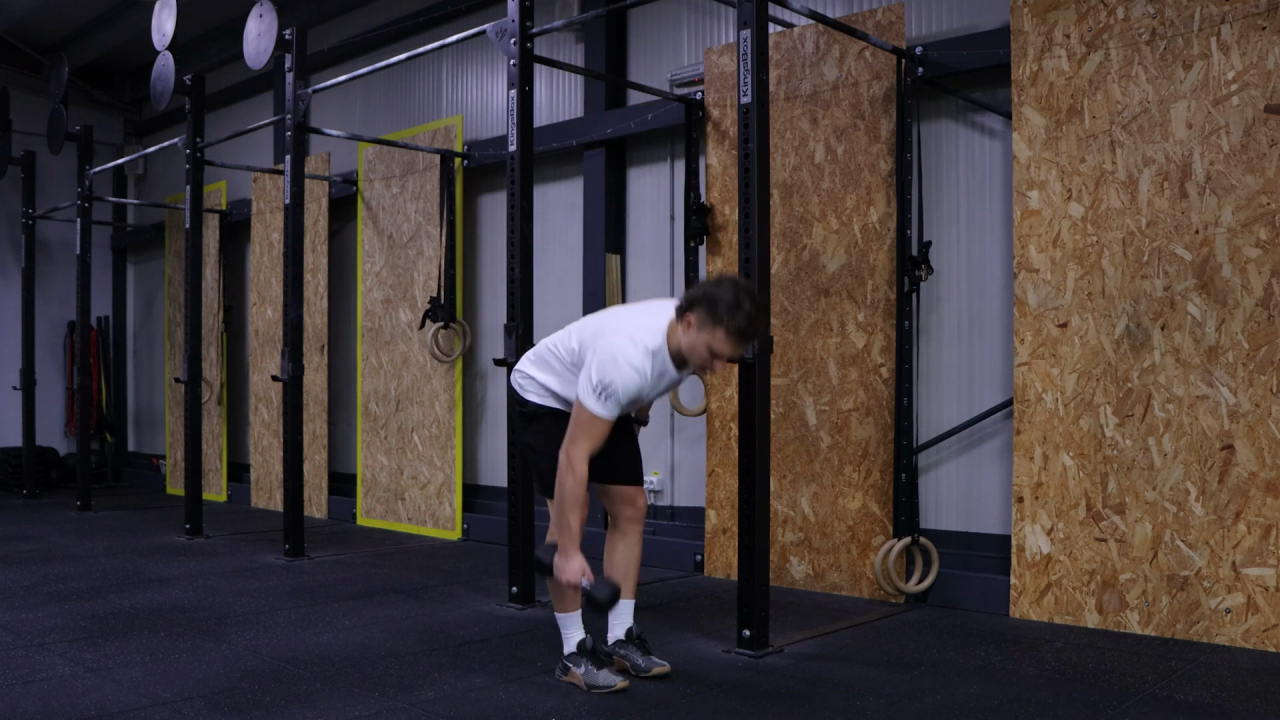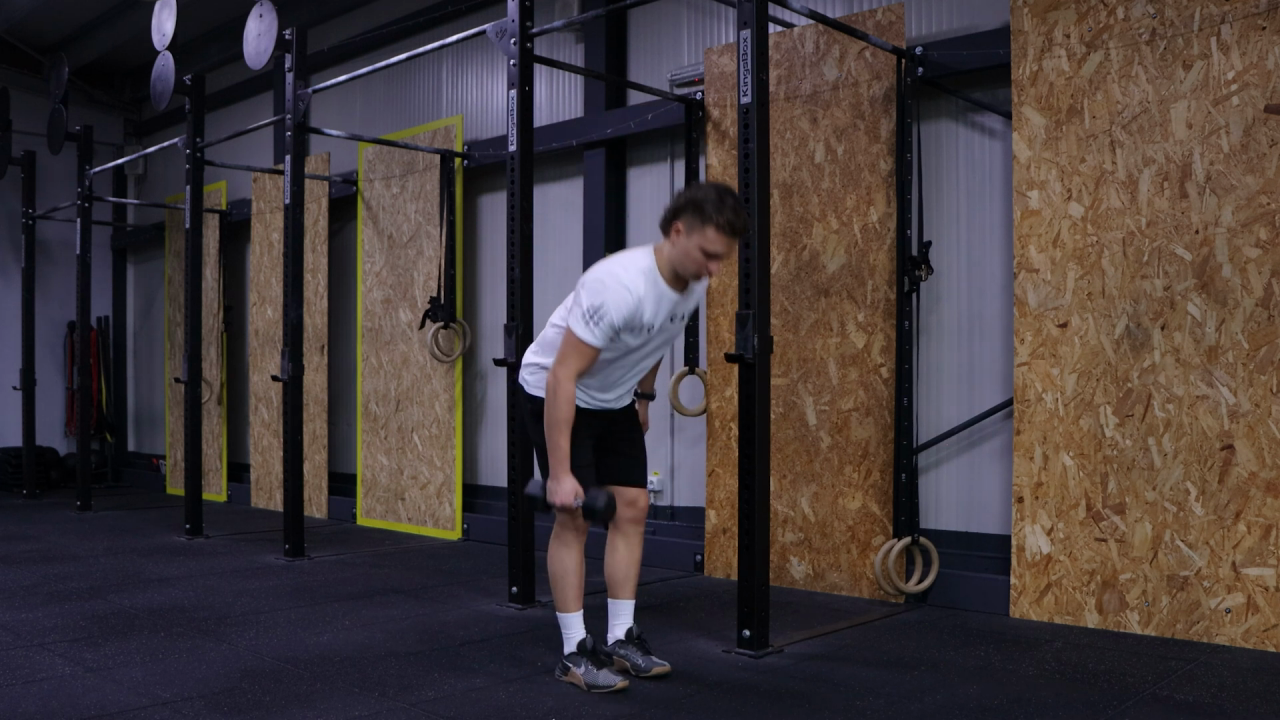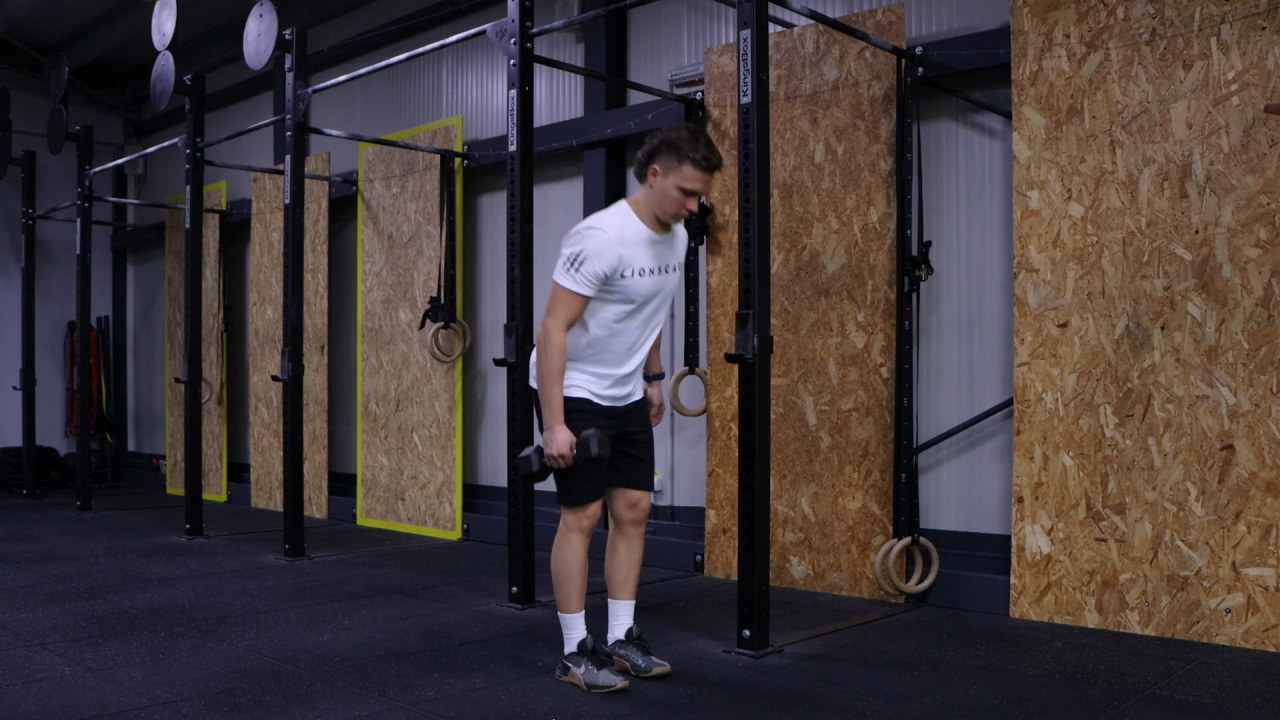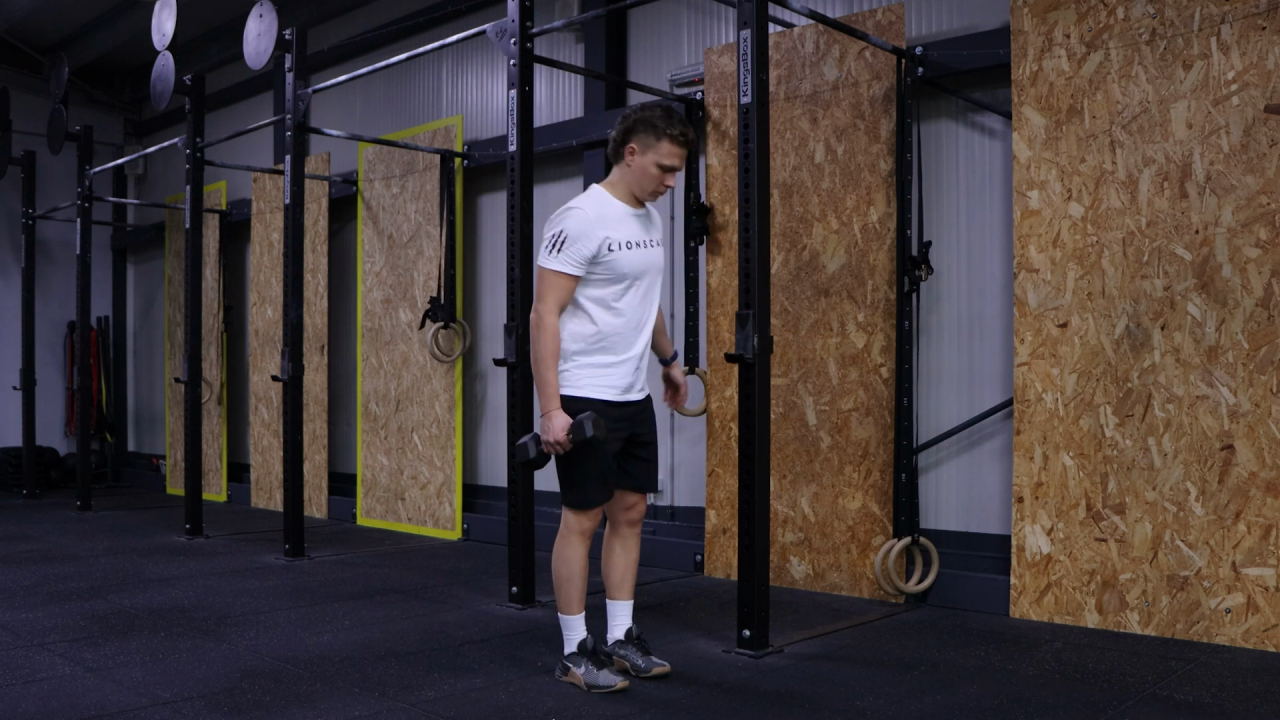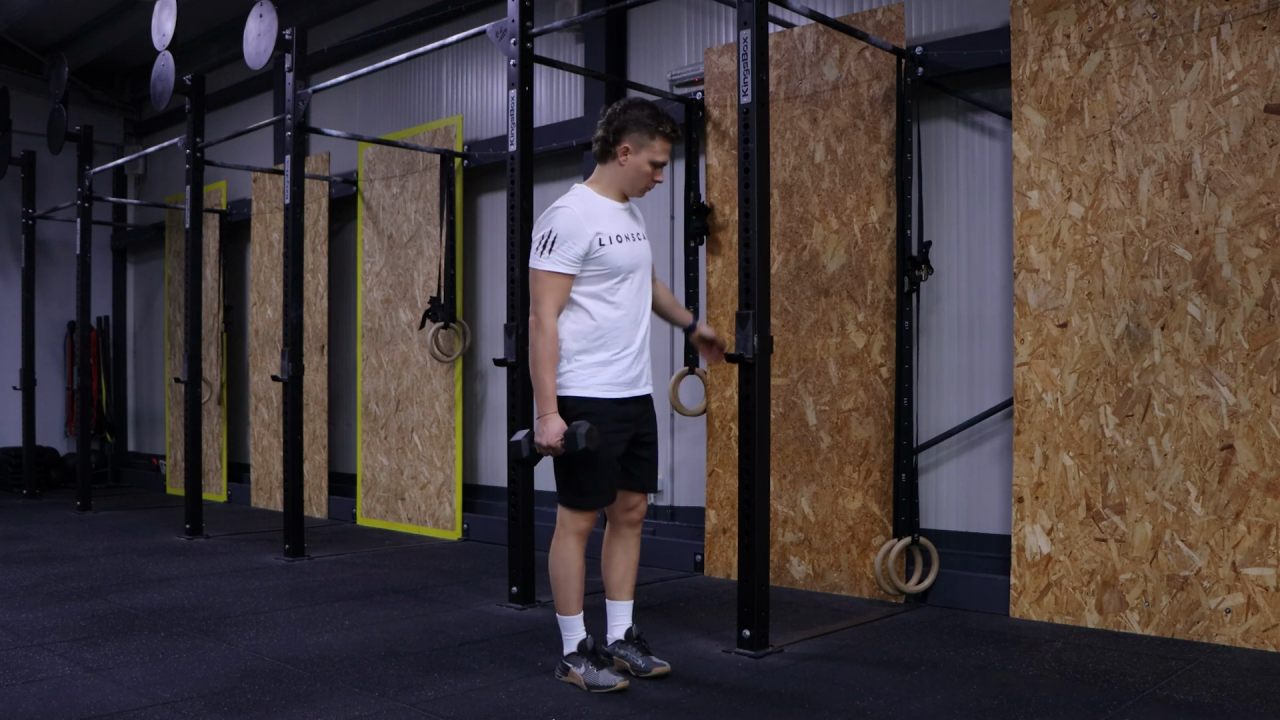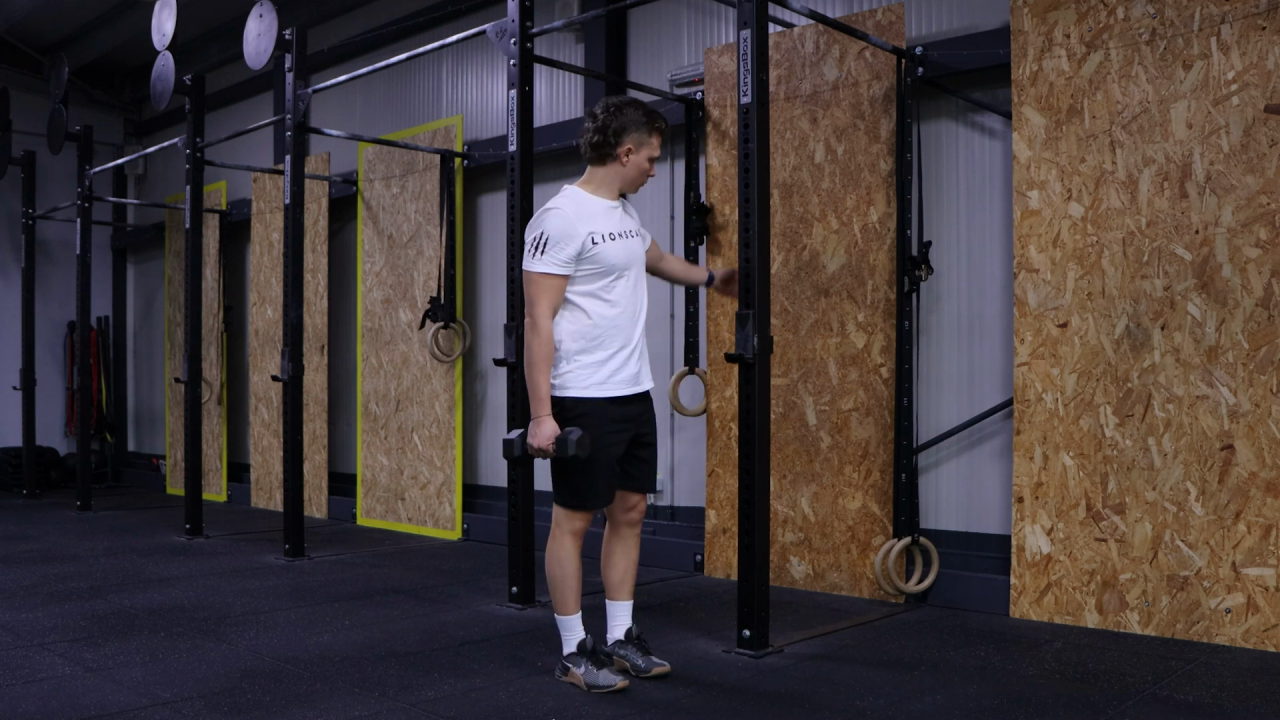
dt=0.2s
person 1, frame 1
left shoulder: (697, 328)
right shoulder: (625, 358)
right elbow: (573, 457)
left wrist: (636, 419)
right wrist: (568, 552)
left hip: (605, 404)
right hip: (546, 395)
left knee: (631, 506)
right knee: (566, 511)
left ankle: (620, 638)
right ankle: (574, 650)
person 1, frame 2
left shoulder: (693, 281)
right shoulder: (620, 286)
right elbow: (562, 378)
left wrist: (644, 396)
right wrist: (559, 475)
left hip: (612, 398)
right hip: (551, 388)
left knee: (632, 509)
right knee: (577, 515)
left ankle: (621, 638)
right ankle: (575, 650)
person 1, frame 3
left shoulder: (675, 239)
right shoulder: (602, 236)
right elbow: (553, 328)
left wrist: (653, 378)
right wrist: (554, 424)
left hip: (624, 398)
right hip: (573, 393)
left knee: (633, 510)
right knee: (582, 515)
left ankle: (621, 637)
right ankle: (575, 650)
person 1, frame 4
left shoulder: (651, 219)
right shoulder: (583, 218)
right elbow: (545, 315)
left wrist: (669, 360)
right wrist: (550, 408)
left hip: (633, 396)
right hip: (582, 397)
left knee: (630, 514)
right knee: (583, 518)
left ankle: (620, 638)
right ankle: (574, 650)
person 1, frame 5
left shoulder: (631, 215)
right shoulder: (570, 216)
right elbow: (543, 318)
left wrist: (690, 324)
right wrist: (547, 410)
left hip: (636, 395)
right hip: (586, 399)
left knee: (630, 514)
right knee: (579, 519)
left ankle: (620, 638)
right ankle: (575, 651)
person 1, frame 6
left shoulder: (623, 214)
right shoulder: (561, 218)
left elbow: (654, 258)
right elbow: (539, 321)
left wrist: (706, 277)
right wrist: (541, 413)
left hip: (634, 394)
right hip: (584, 400)
left knee: (629, 513)
right knee: (574, 521)
left ankle: (620, 638)
right ankle: (574, 650)
